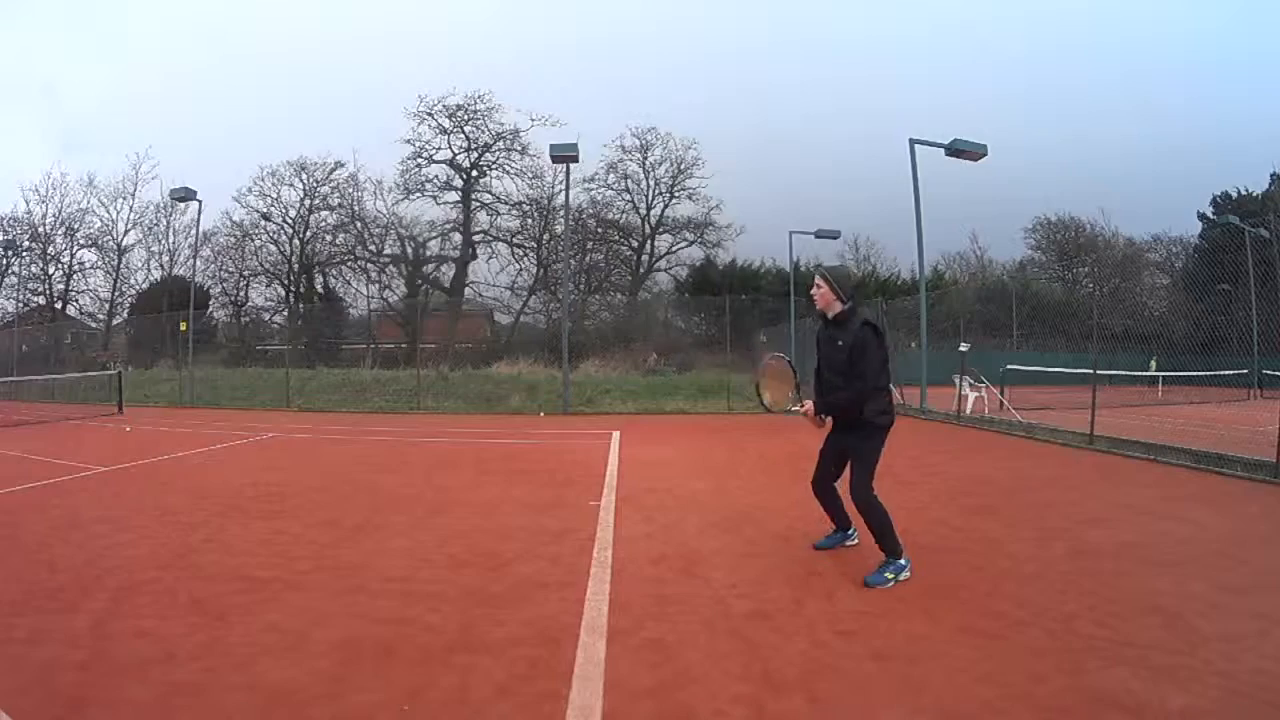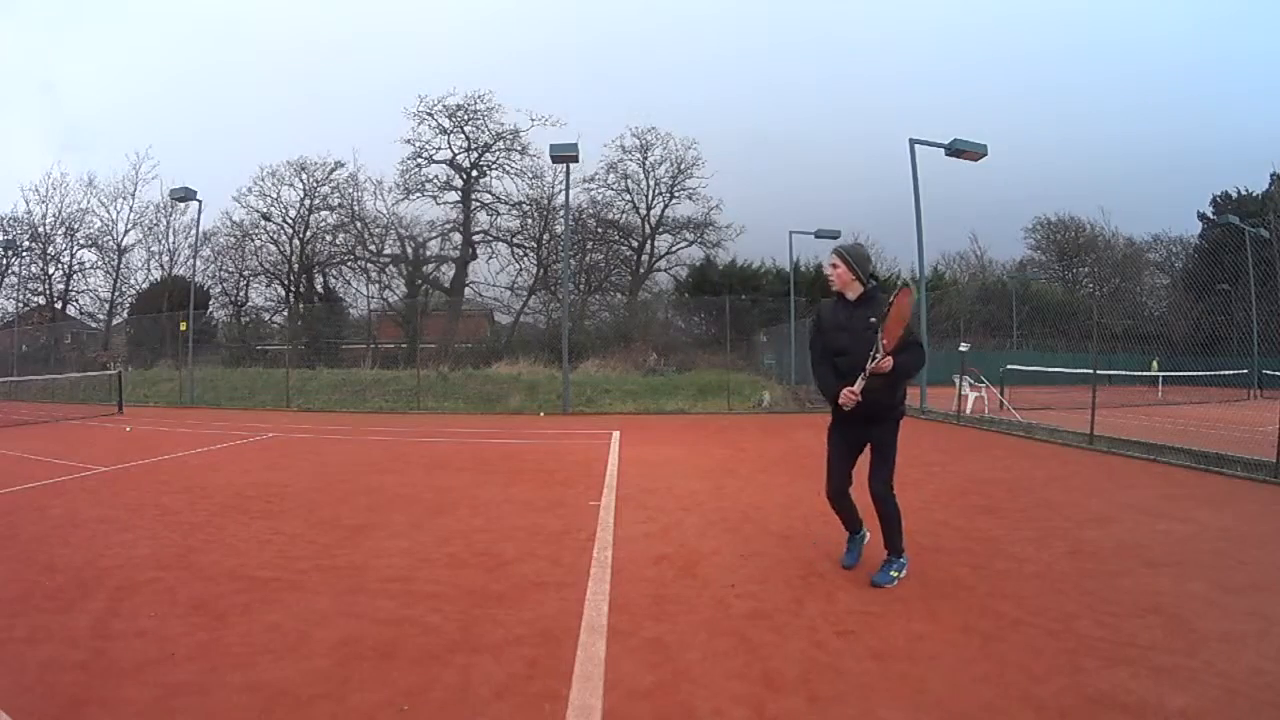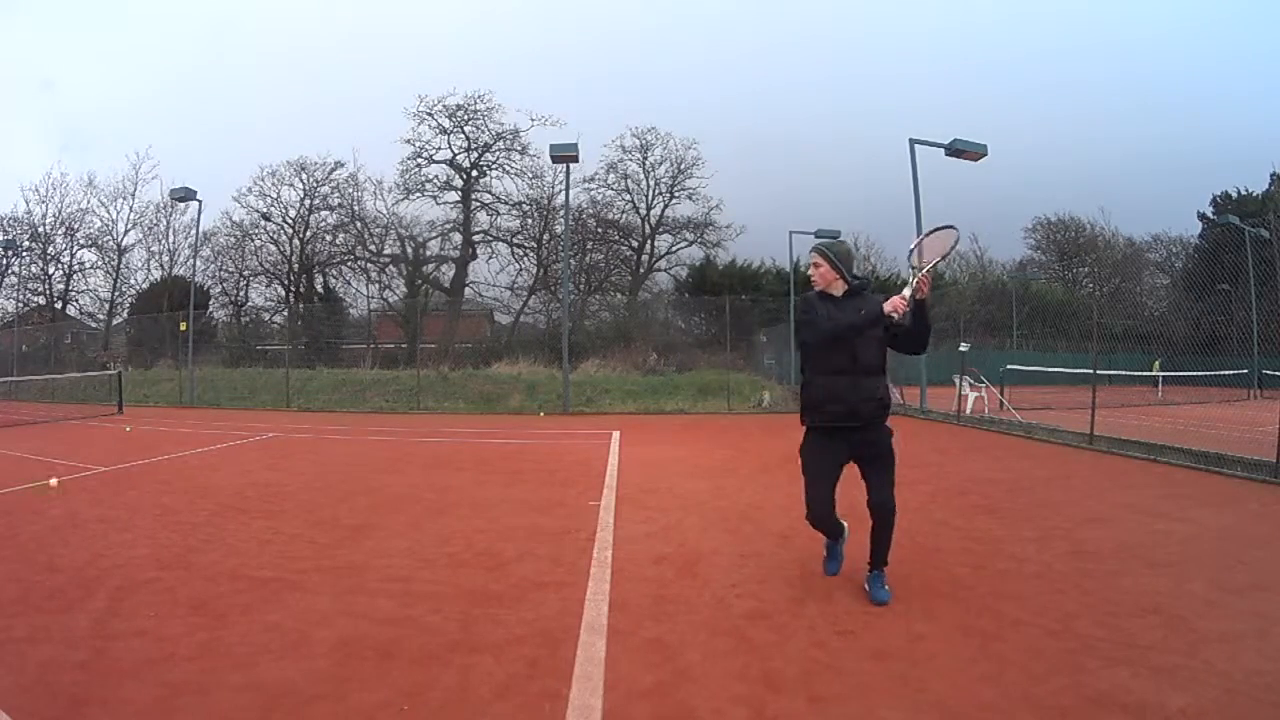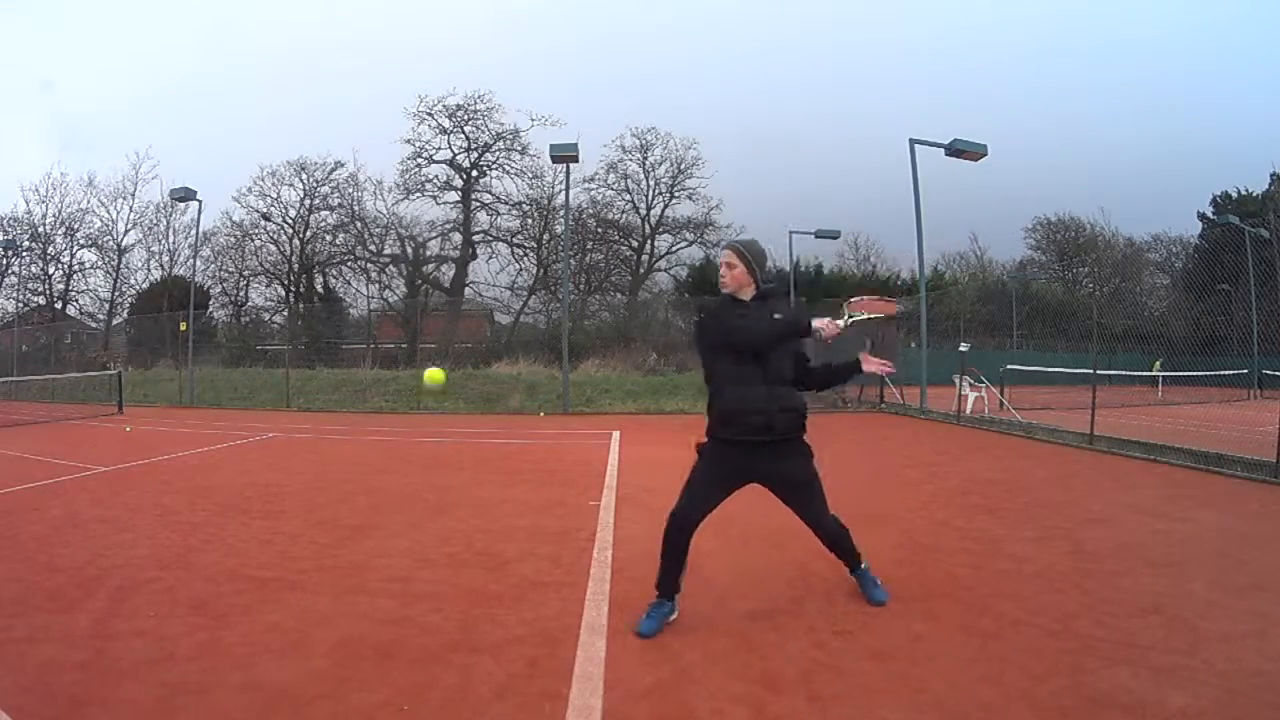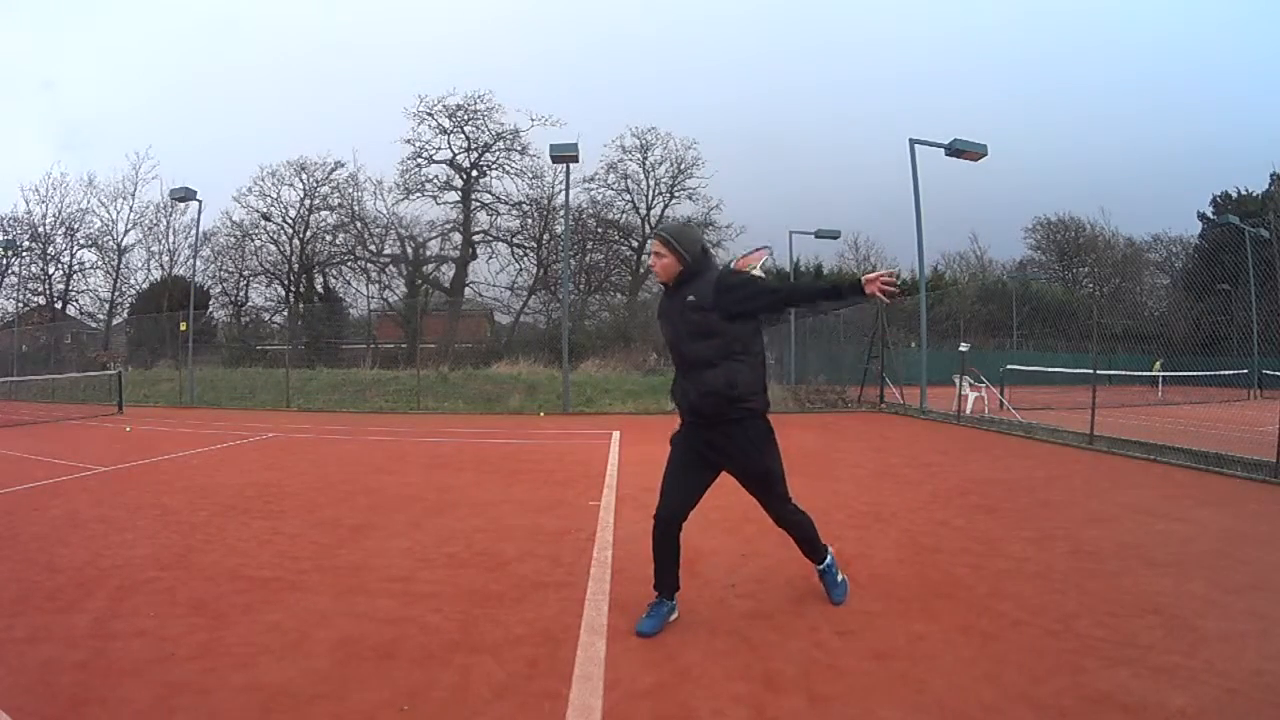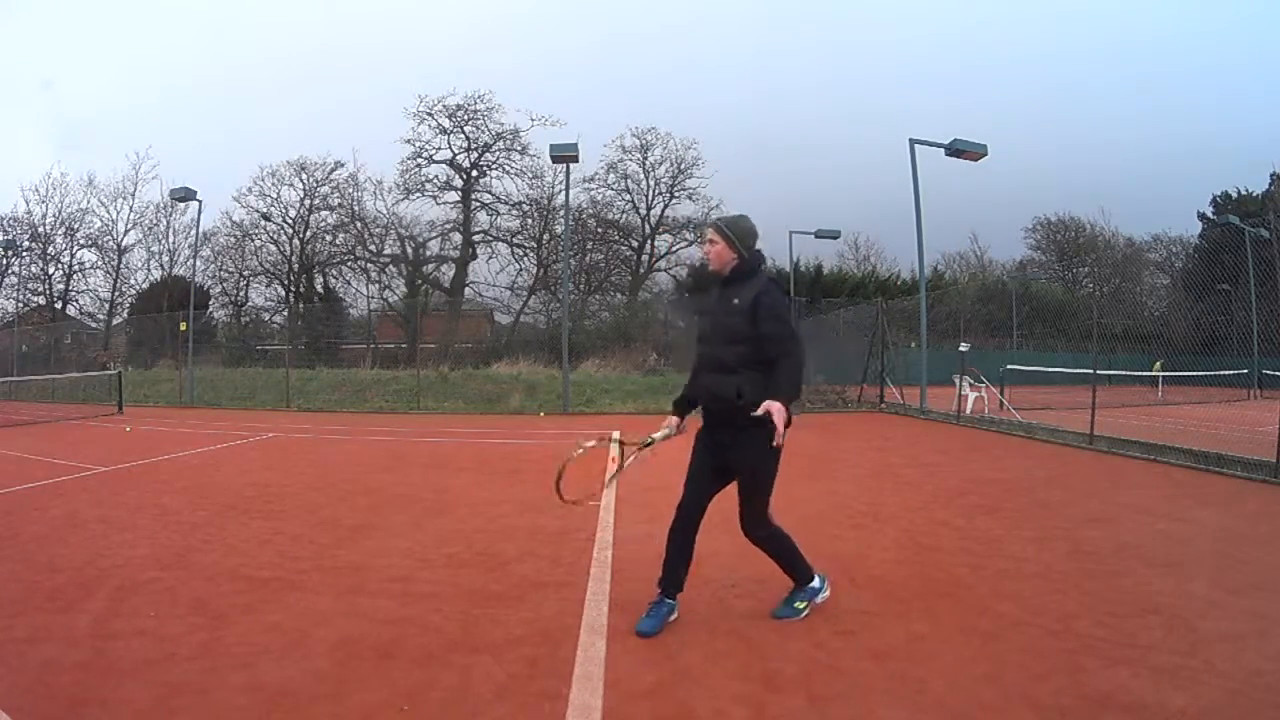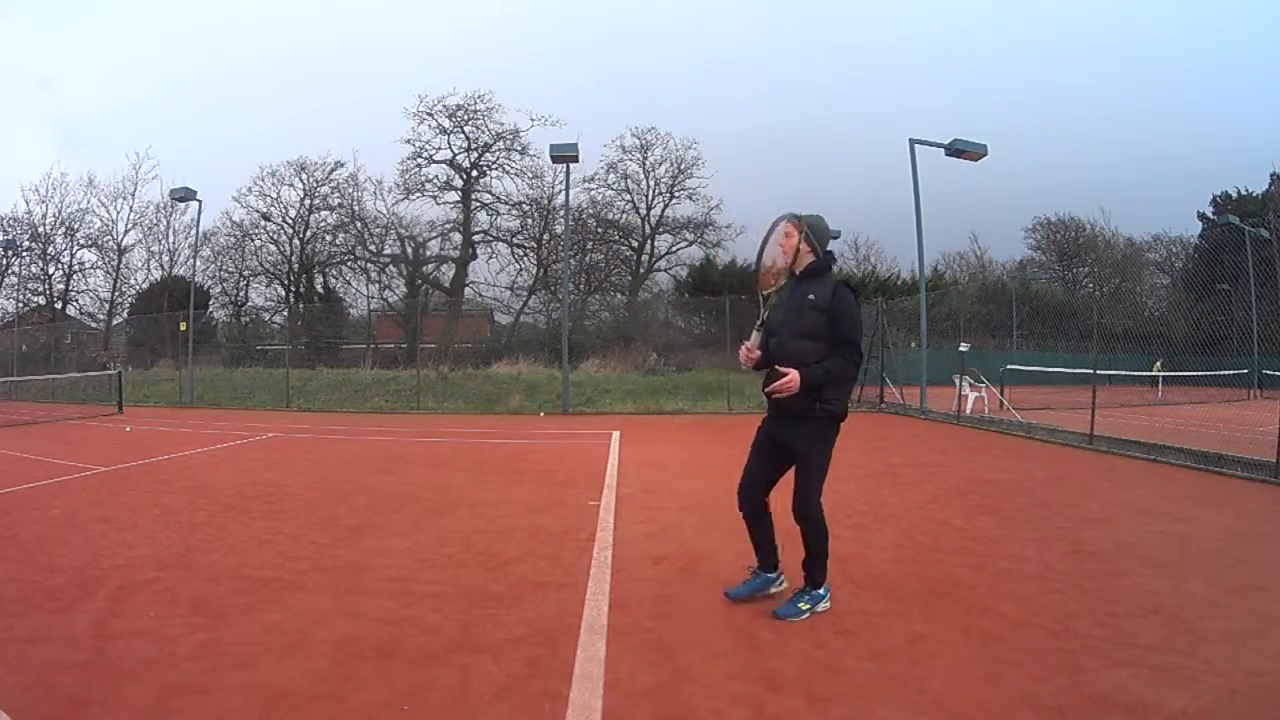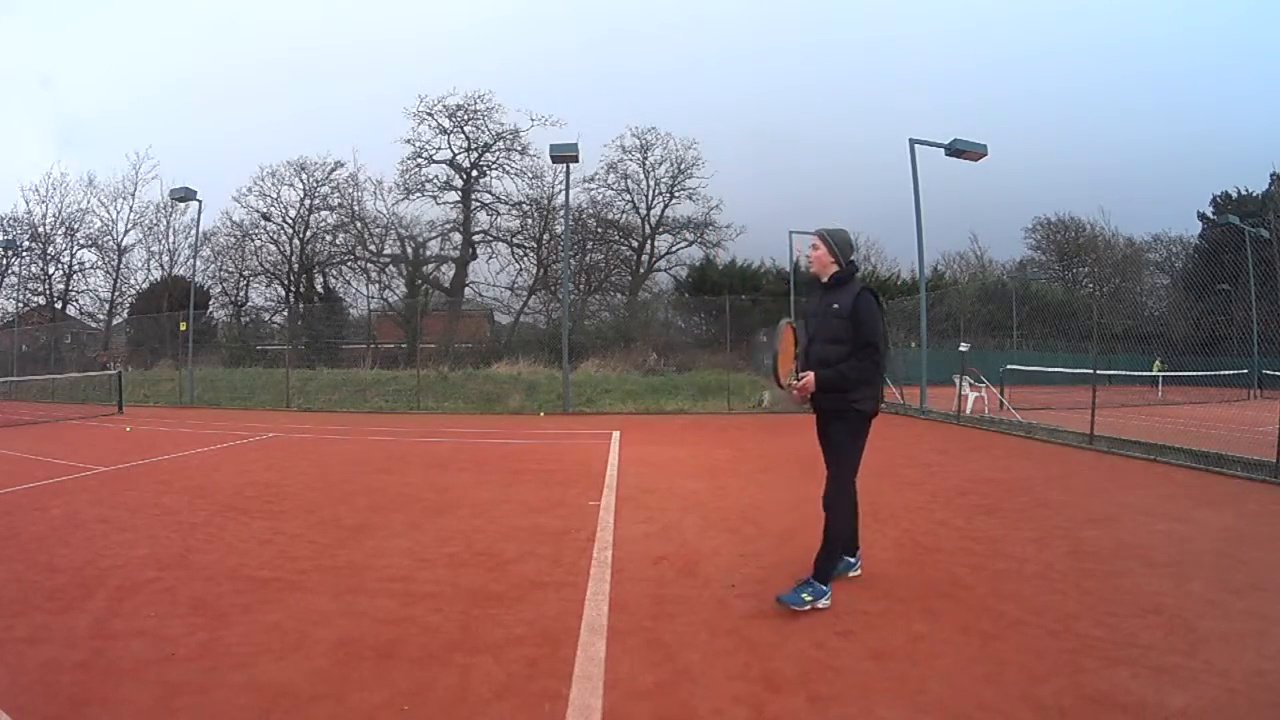
dt=0.4s
person 1, frame 1
left shoulder: (862, 330)
right shoulder: (826, 330)
left elbow: (867, 387)
left wrist: (820, 404)
right wrist: (820, 407)
left hip: (869, 424)
right hip: (844, 422)
left knee: (860, 490)
right knee: (821, 482)
left ankle: (897, 560)
right ankle: (845, 530)
person 1, frame 2
left shoulder: (887, 309)
right shoulder: (826, 312)
left elbow: (916, 358)
right elbow: (820, 363)
left wrist: (893, 366)
right wrist: (836, 393)
left hip: (882, 416)
right hip: (845, 416)
left knee: (880, 488)
right knee: (835, 487)
left ankle: (897, 557)
right ankle: (856, 534)
person 1, frame 3
left shoulder: (872, 302)
right shoulder: (808, 307)
left elbow: (915, 346)
right elbow: (827, 333)
left wrist: (920, 305)
right wrist: (878, 314)
left hip: (870, 426)
right hip: (823, 429)
left knee: (882, 505)
right knee: (818, 513)
left ankle: (876, 573)
right ankle: (835, 535)
person 1, frame 4
left shoulder: (783, 312)
right shoulder: (714, 316)
left elbow: (804, 379)
right elbow: (748, 337)
left wrist: (855, 366)
right wrist: (807, 327)
left hip: (782, 443)
right hip: (730, 444)
left knee: (822, 521)
right knee: (680, 520)
left ankle: (859, 571)
right ankle: (666, 600)
person 1, frame 5
left shoulder: (721, 286)
right shoulder: (670, 302)
left elbow: (789, 294)
left wrist: (855, 288)
left hip: (741, 424)
right hip: (695, 428)
left knee: (780, 508)
right knee: (667, 517)
left ankle: (823, 561)
right ankle: (665, 600)
person 1, frame 6
left shoulder: (764, 292)
right shoulder: (718, 292)
left elbow: (786, 351)
left wrist: (781, 398)
right wrist: (680, 408)
left hip: (755, 426)
right hip: (717, 425)
left knee: (754, 522)
right knee: (687, 513)
left ankle: (810, 583)
right ankle: (667, 598)
person 1, frame 7
left shoulder: (836, 292)
right shoulder: (785, 290)
left elbow: (850, 357)
left wrist: (803, 378)
right wrist: (756, 355)
left hip: (817, 416)
right hip: (781, 413)
left knee: (805, 504)
right knee: (749, 493)
left ankle: (815, 589)
right ankle: (768, 572)
person 1, frame 8
left shoulder: (859, 298)
right shoulder: (816, 299)
left elbow: (871, 359)
left wrist: (822, 379)
right wrist: (805, 378)
left hip: (851, 410)
right hip: (826, 409)
left knee: (835, 494)
right knee: (841, 487)
left ankle: (820, 583)
right ankle: (848, 557)
